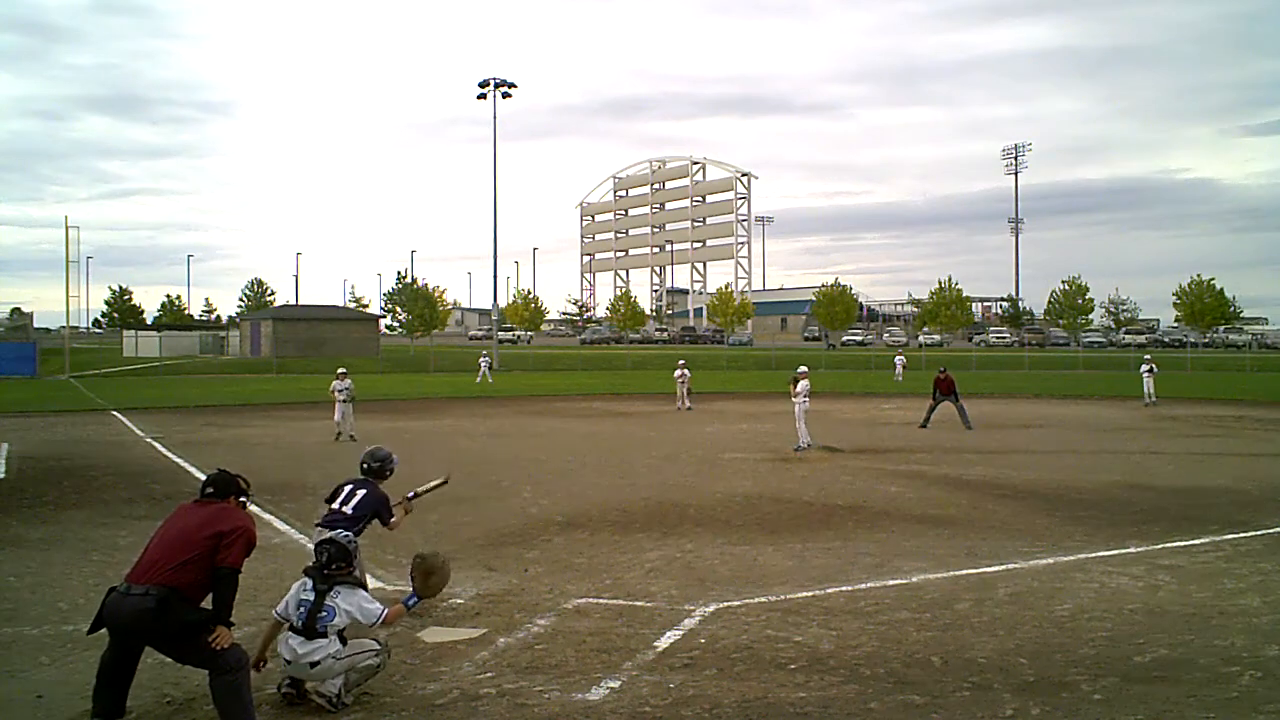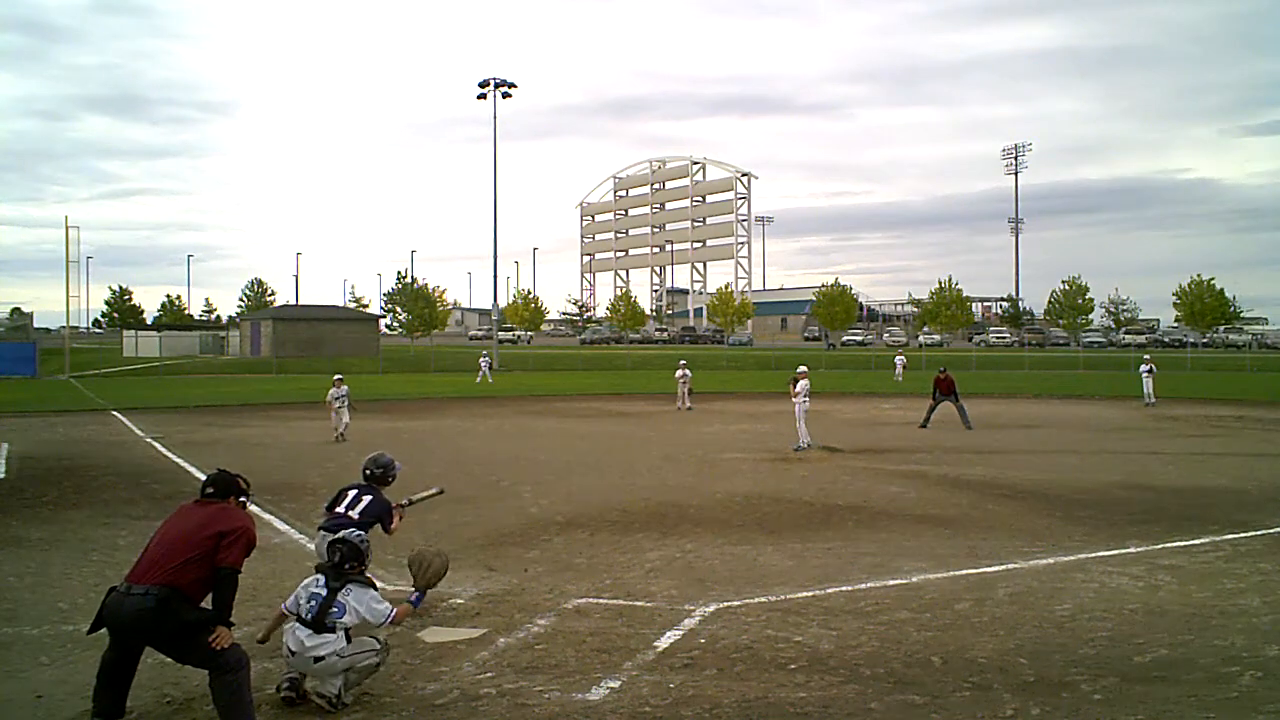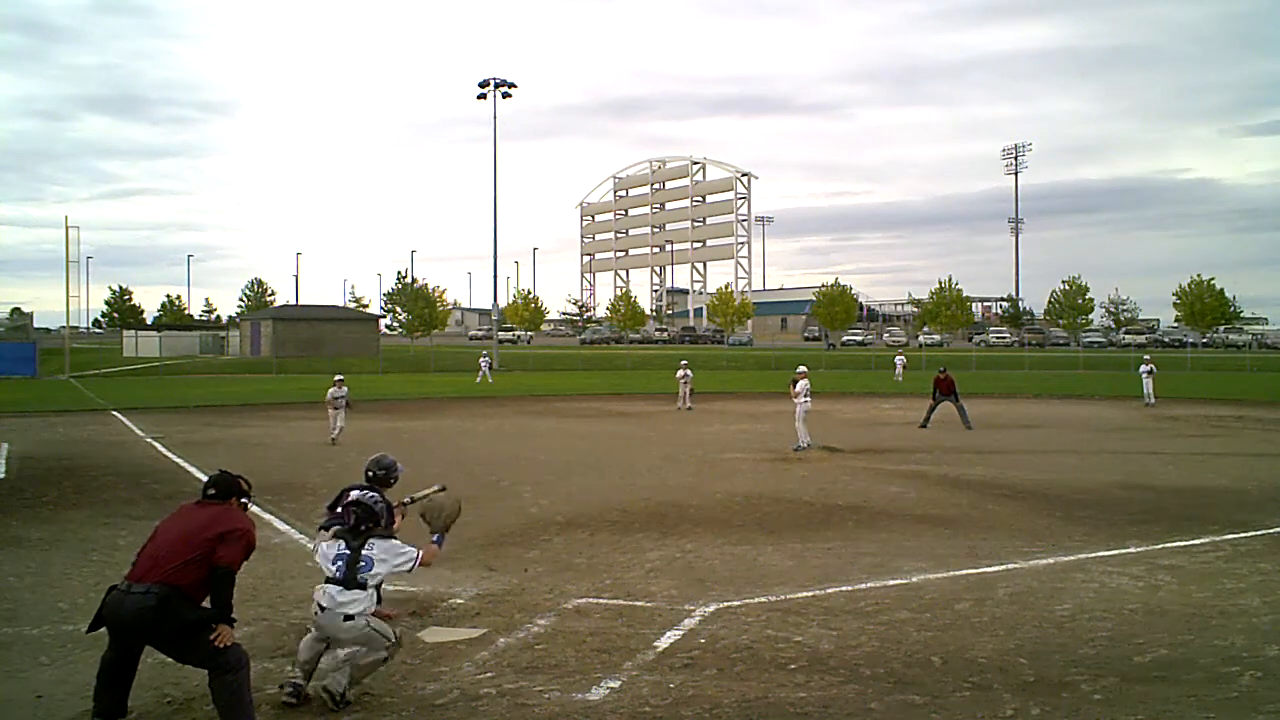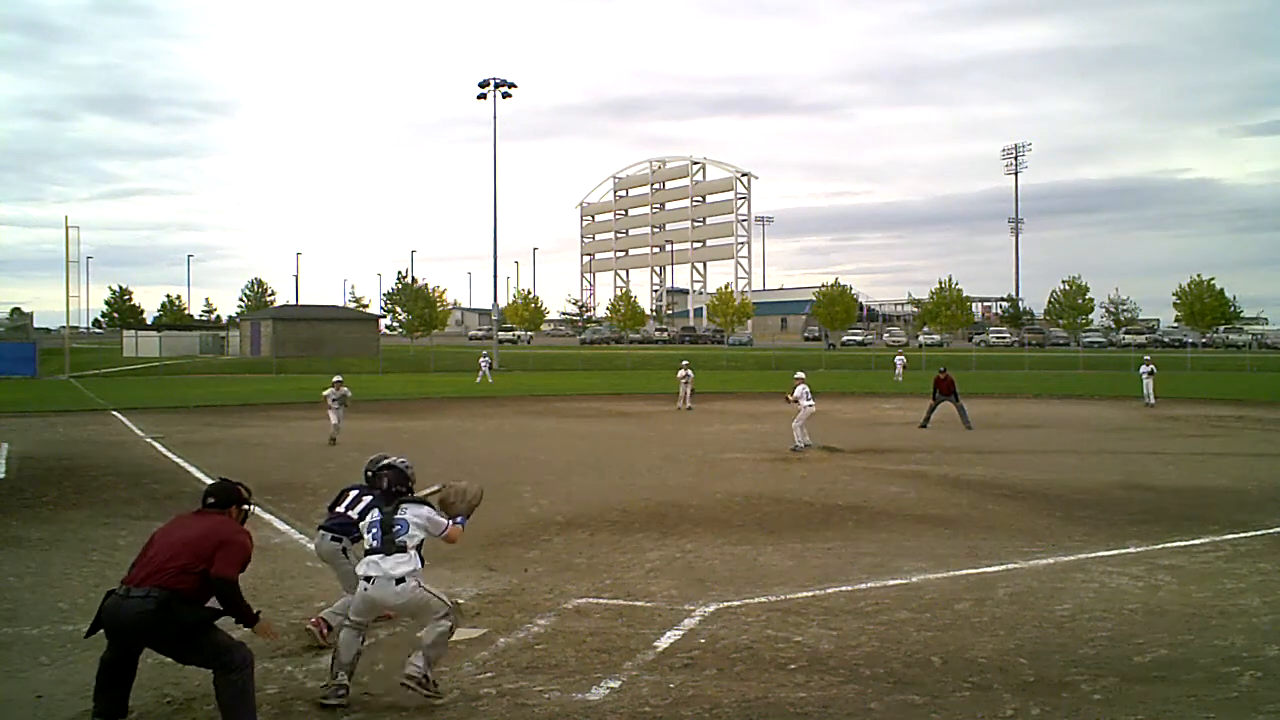
dt=0.2s
person 1, frame 1
left shoulder: (183, 512)
right shoulder: (239, 521)
right elbow: (226, 575)
right wrist: (222, 622)
left hip: (117, 603)
right hip: (157, 609)
left knee: (121, 653)
right knee: (231, 661)
person 1, frame 2
left shoulder: (183, 512)
right shoulder: (238, 521)
right elbow: (226, 575)
right wrist: (222, 622)
left hip: (118, 603)
right hip: (158, 609)
left knee: (121, 652)
right knee: (231, 662)
person 1, frame 3
left shoulder: (181, 513)
right shoulder: (239, 523)
right elbow: (222, 574)
right wrist: (224, 620)
left hip: (118, 602)
right hip: (158, 608)
left knee: (121, 652)
right knee: (231, 661)
person 1, frame 4
left shoulder: (177, 522)
right shoulder: (235, 534)
right elbow: (224, 585)
right wrist: (251, 619)
left hip: (117, 606)
right hip: (159, 612)
left knee: (120, 654)
right knee: (236, 659)
person 2, frame 1
left shoulder: (303, 584)
right shoulder: (353, 594)
left elbow: (277, 621)
right elbow: (387, 618)
left wrist: (260, 653)
right wrist: (416, 596)
left hip: (290, 661)
right hip: (321, 664)
right knee: (379, 652)
left ankle: (293, 681)
right ankle: (331, 690)
person 2, frame 2
left shoulder: (313, 581)
right shoulder: (363, 593)
left elbow: (285, 612)
right elbow: (395, 617)
left wrist: (266, 634)
right wrist: (420, 593)
left hip: (293, 654)
right hip: (323, 661)
right knee: (378, 650)
left ankle: (292, 681)
right ankle: (331, 691)
person 2, frame 3
left shoulder: (334, 545)
right shoulder: (387, 546)
left elbow: (319, 546)
right elbow: (426, 559)
right wrist: (438, 534)
left hip: (324, 615)
right hip: (353, 623)
left knee: (318, 635)
right knee: (390, 642)
left ankle: (296, 683)
right ankle: (337, 686)
person 2, frame 4
left shoulder: (373, 515)
right shoulder: (419, 511)
right elbow: (453, 536)
right wrist: (461, 518)
left hip: (369, 585)
right hip: (402, 586)
left knee: (353, 626)
right knee: (446, 615)
left ankle: (338, 685)
right ankle: (418, 670)
